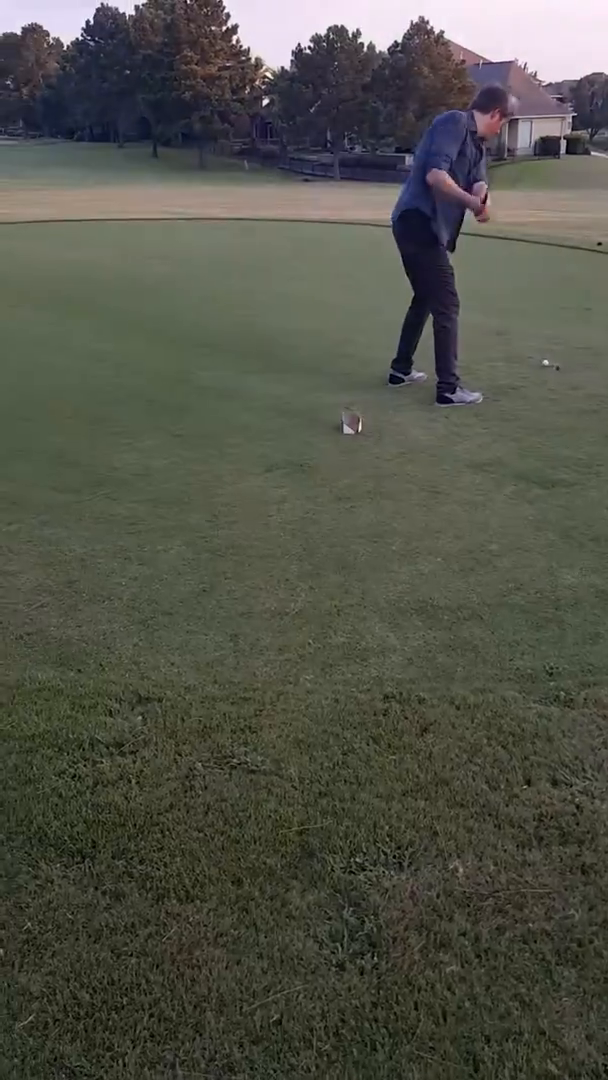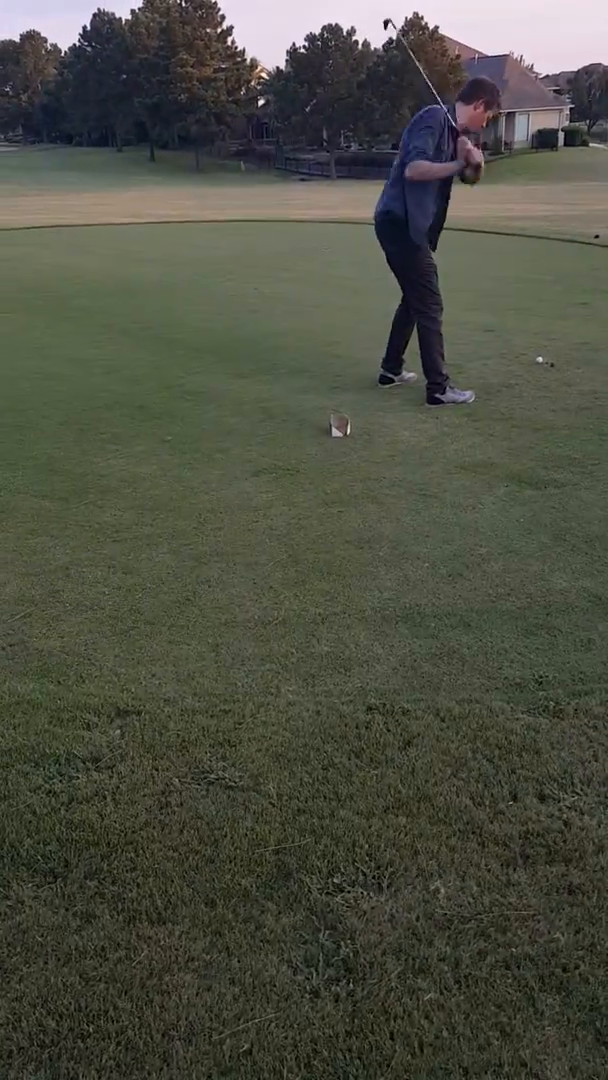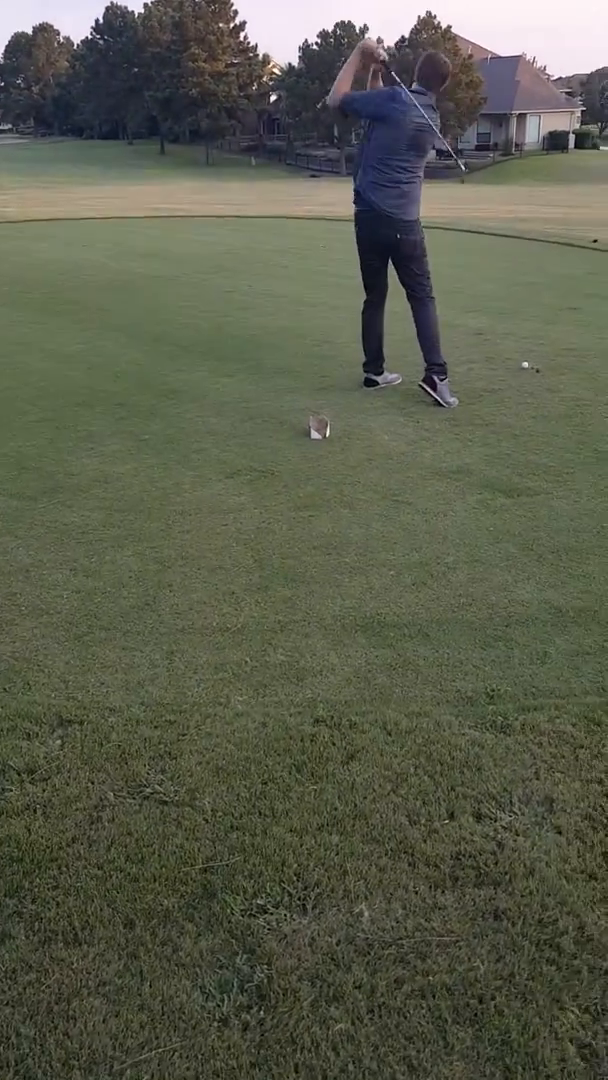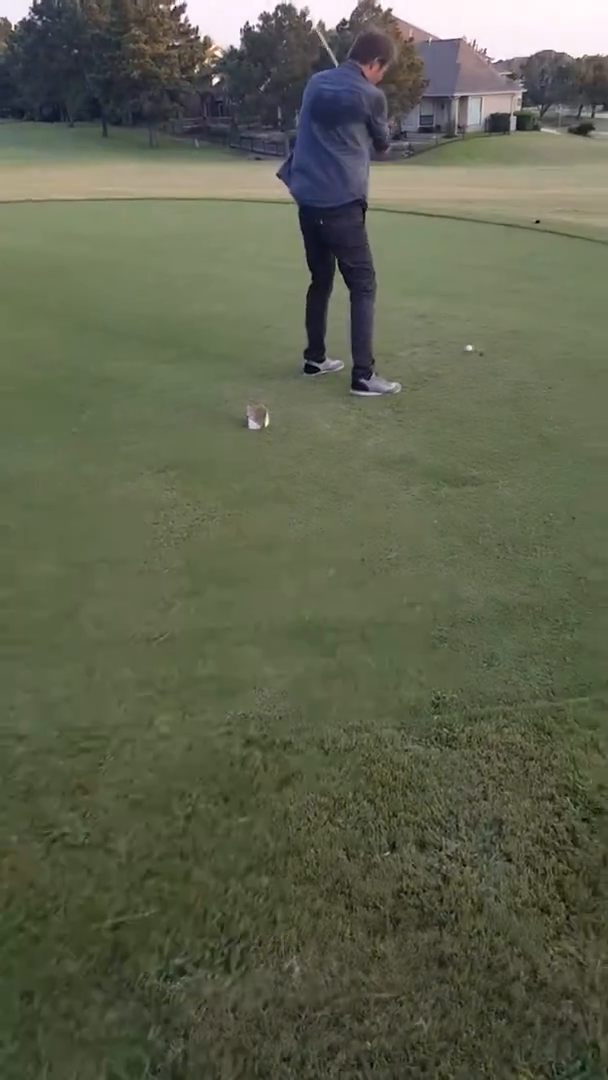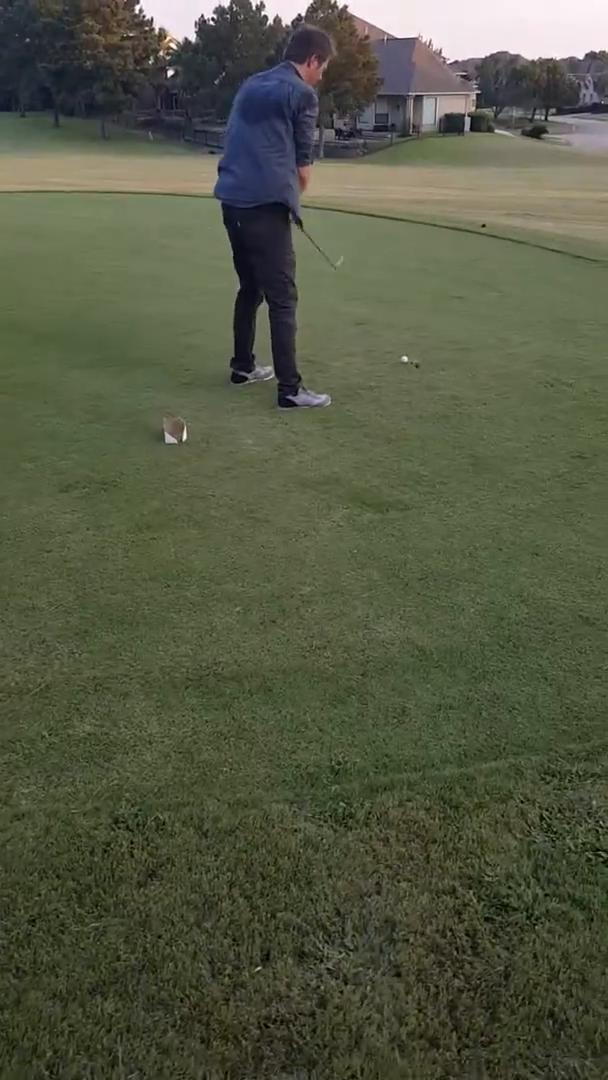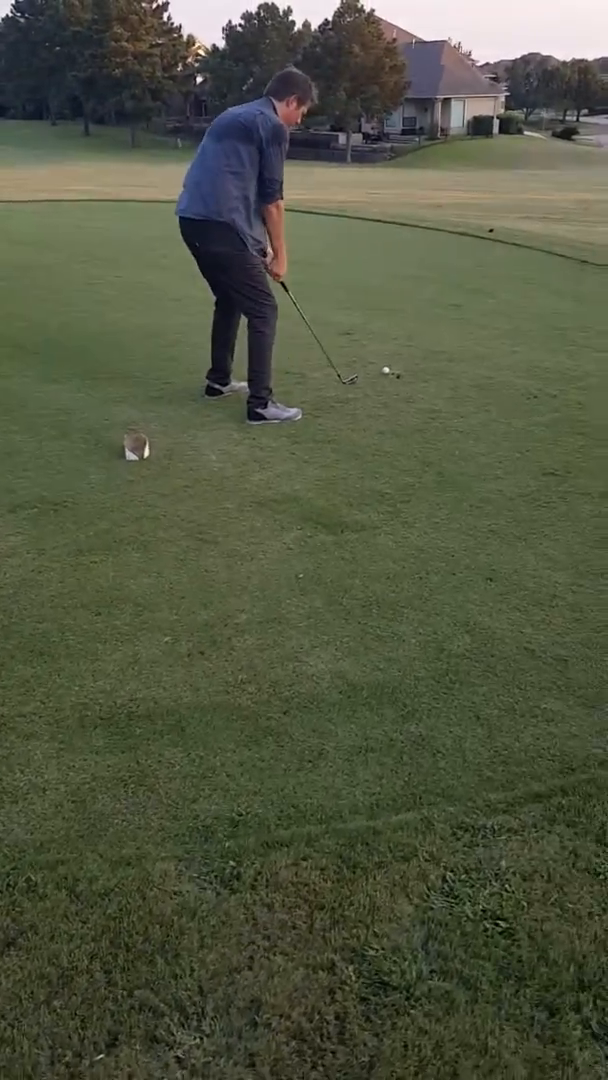
dt=0.7s
person 1, frame 1
left shoulder: (478, 144)
right shoulder: (452, 122)
left elbow: (481, 182)
right elbow: (433, 173)
left wrist: (482, 202)
right wrist: (468, 199)
left hip: (422, 226)
right hip: (419, 223)
left knee: (425, 298)
right knee: (446, 305)
left ankle: (401, 369)
right ankle: (448, 387)
person 1, frame 2
left shoulder: (454, 131)
right shoulder: (434, 117)
right elbow: (412, 170)
left wrist: (472, 159)
right wrist: (456, 165)
left hip: (407, 224)
right hip: (401, 224)
left knee: (414, 299)
right knee: (429, 305)
left ankle: (391, 369)
right ankle: (438, 388)
person 1, frame 3
left shoulder: (394, 100)
right shoulder: (432, 118)
left elbow: (337, 100)
left wrist: (358, 55)
left hip: (370, 216)
right hip: (406, 221)
left knee: (374, 297)
right knee: (422, 297)
left ankle: (374, 371)
right ankle: (435, 372)
person 1, frame 4
left shoulder: (315, 83)
right shoulder: (371, 96)
right elbow: (383, 146)
left hip: (308, 200)
right hip: (342, 204)
left knee: (320, 281)
right knee: (363, 287)
left ankle: (315, 357)
right ankle: (363, 374)
person 1, frame 5
left shoulder: (251, 85)
right shoulder: (302, 94)
right elbow: (301, 163)
right wrist: (294, 201)
left hip: (233, 199)
right hip: (265, 204)
left knee: (251, 287)
right knee: (283, 297)
left ankle: (243, 366)
right ankle: (290, 388)
person 1, frame 6
left shoulder: (235, 115)
right shoulder: (273, 127)
right elbow: (271, 198)
left wrist: (259, 243)
right wrist: (280, 254)
left hip: (193, 219)
right hip: (220, 224)
left knee: (229, 300)
right knee: (263, 310)
left ankle: (218, 379)
right ankle: (260, 403)
